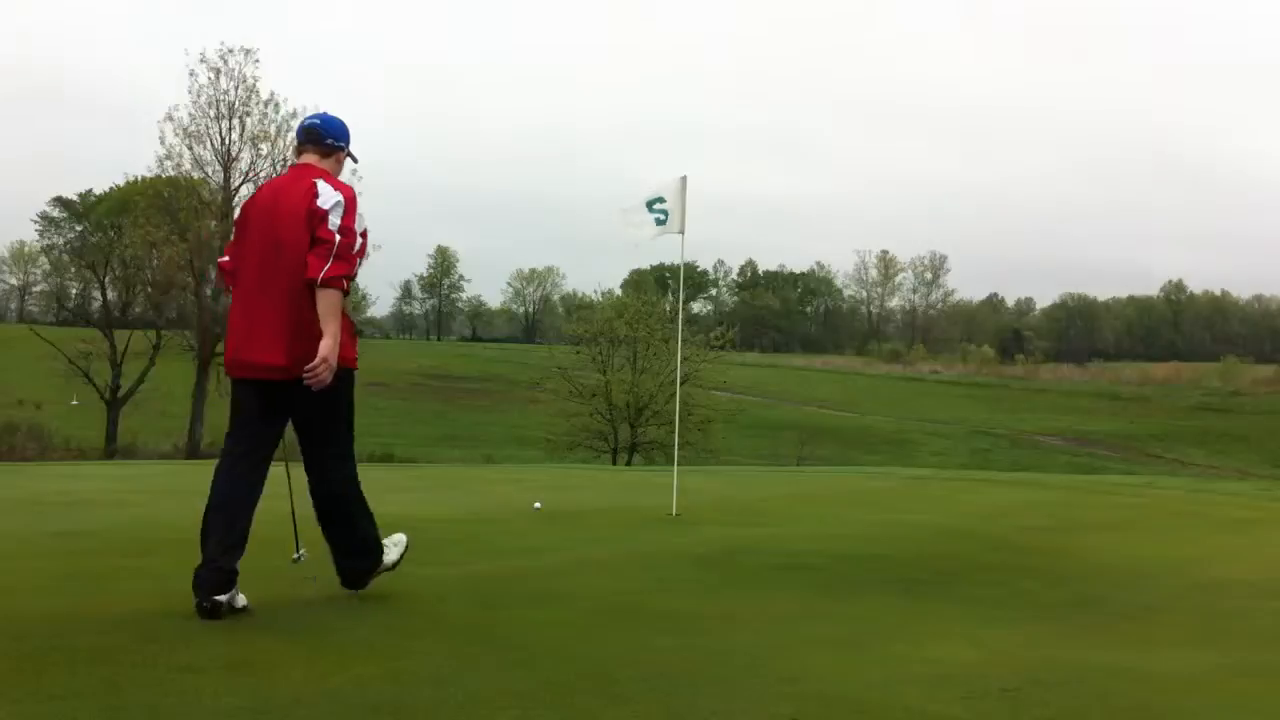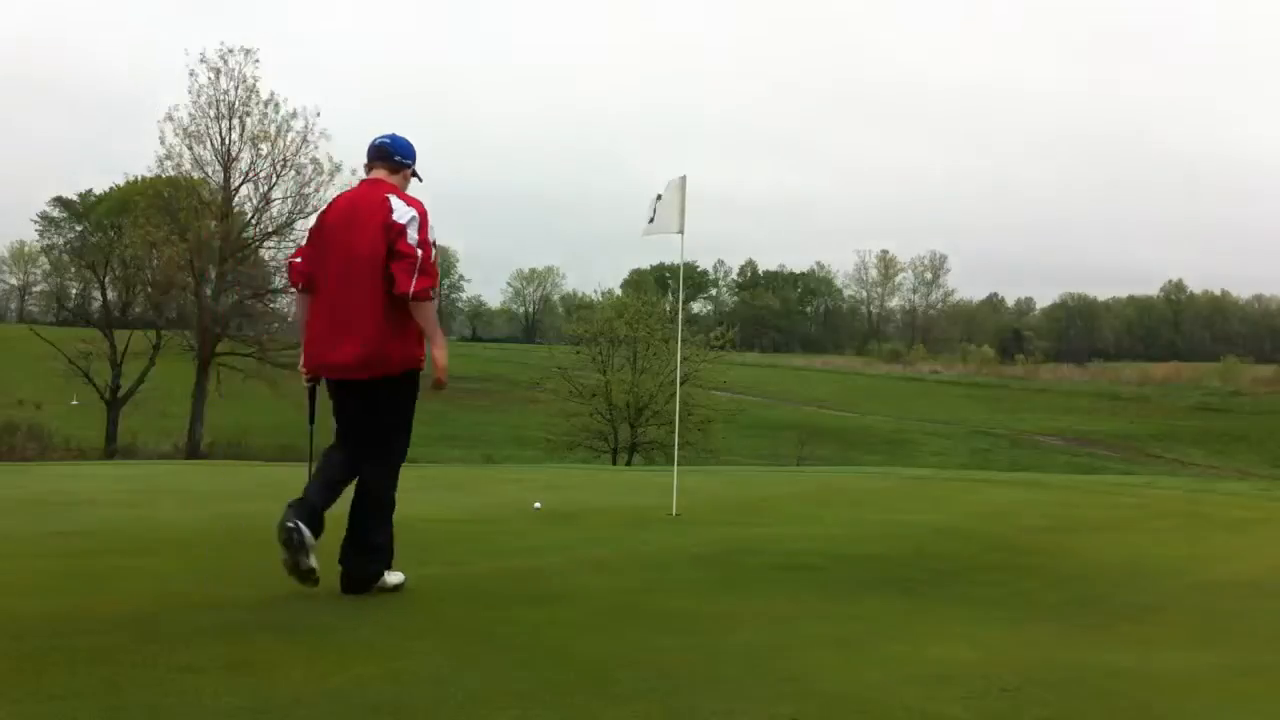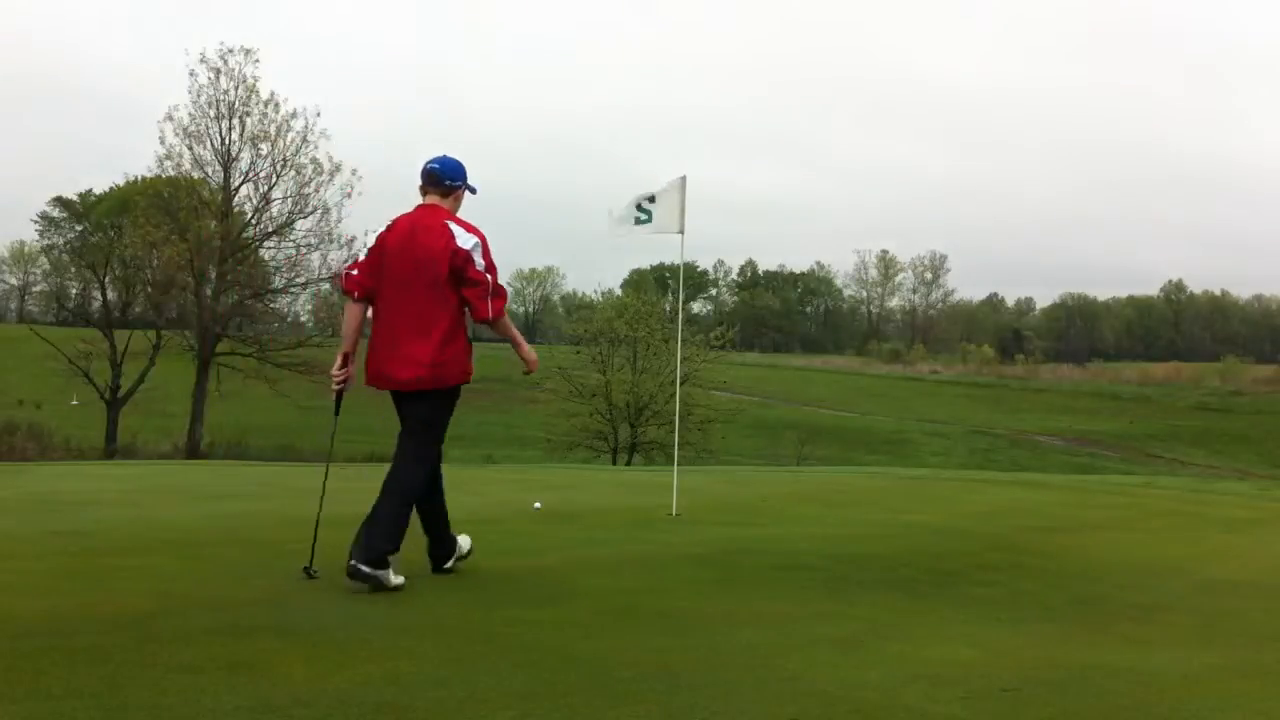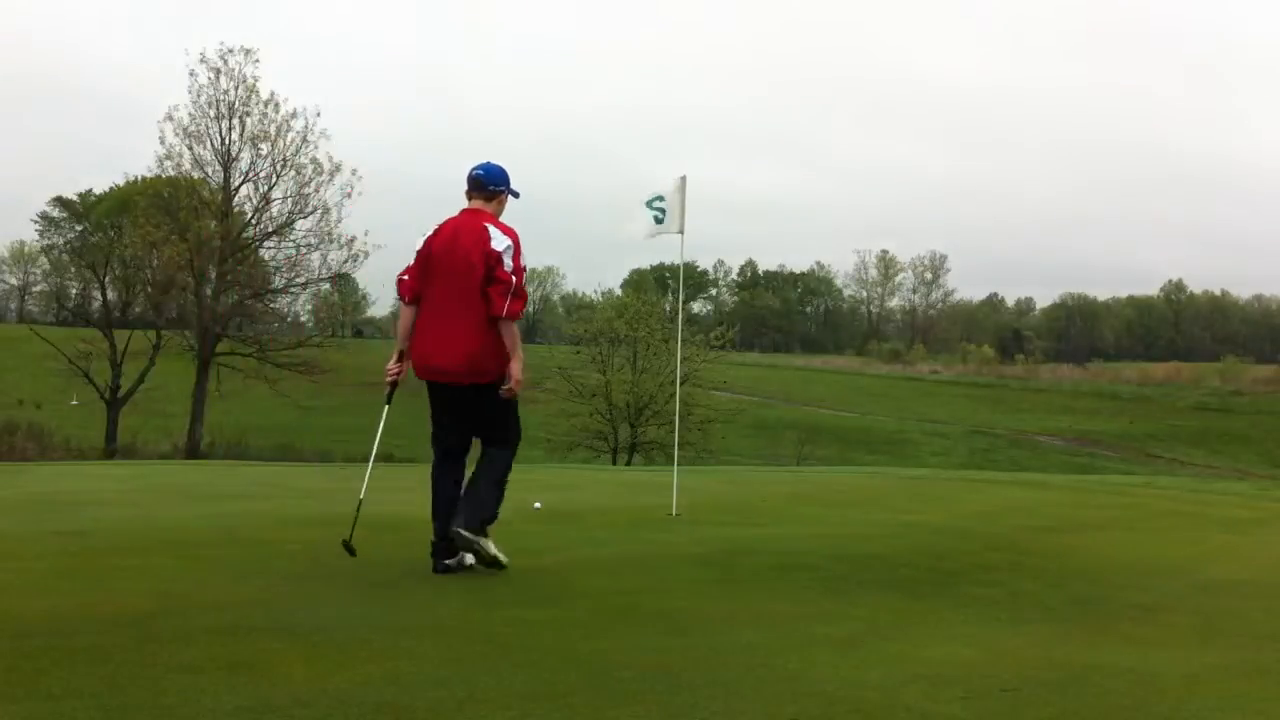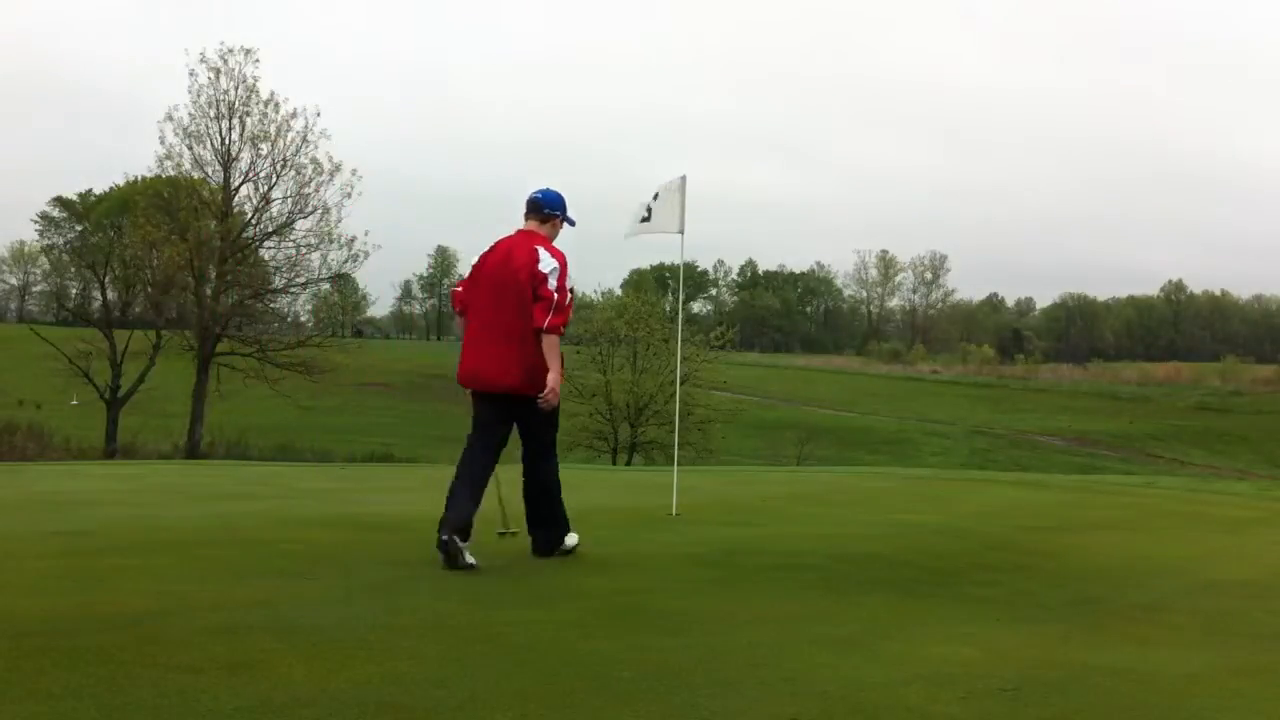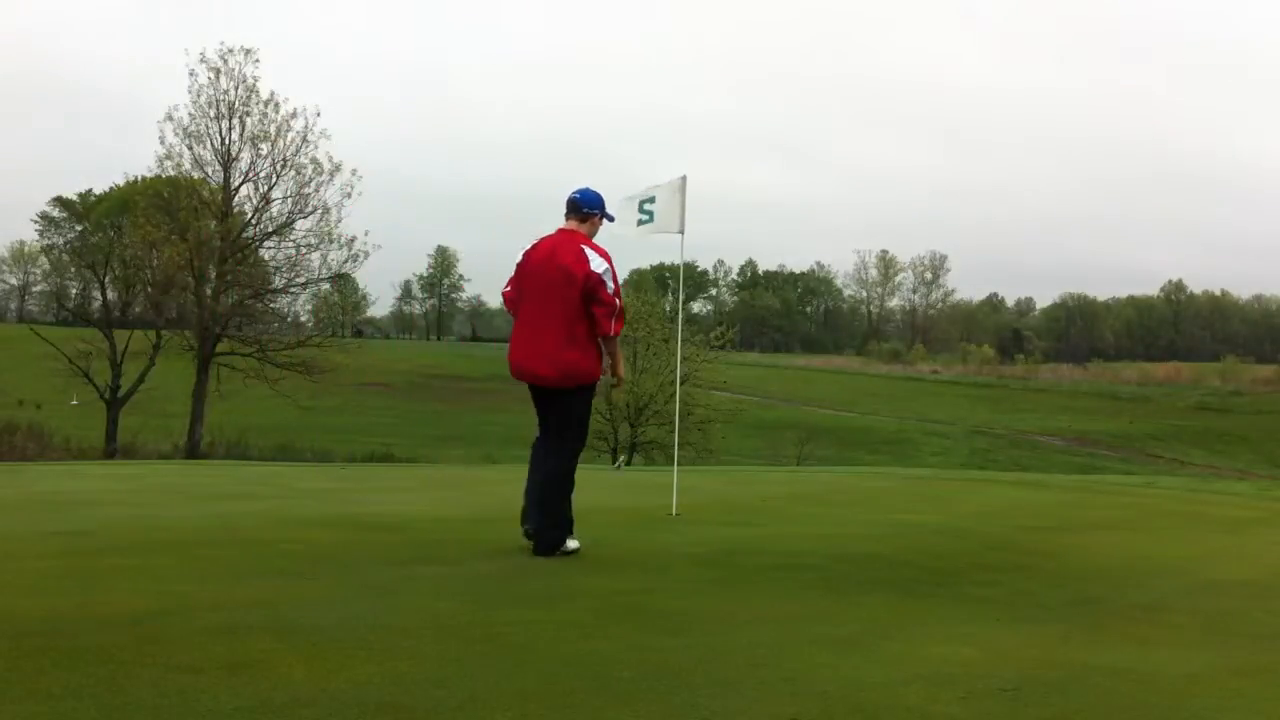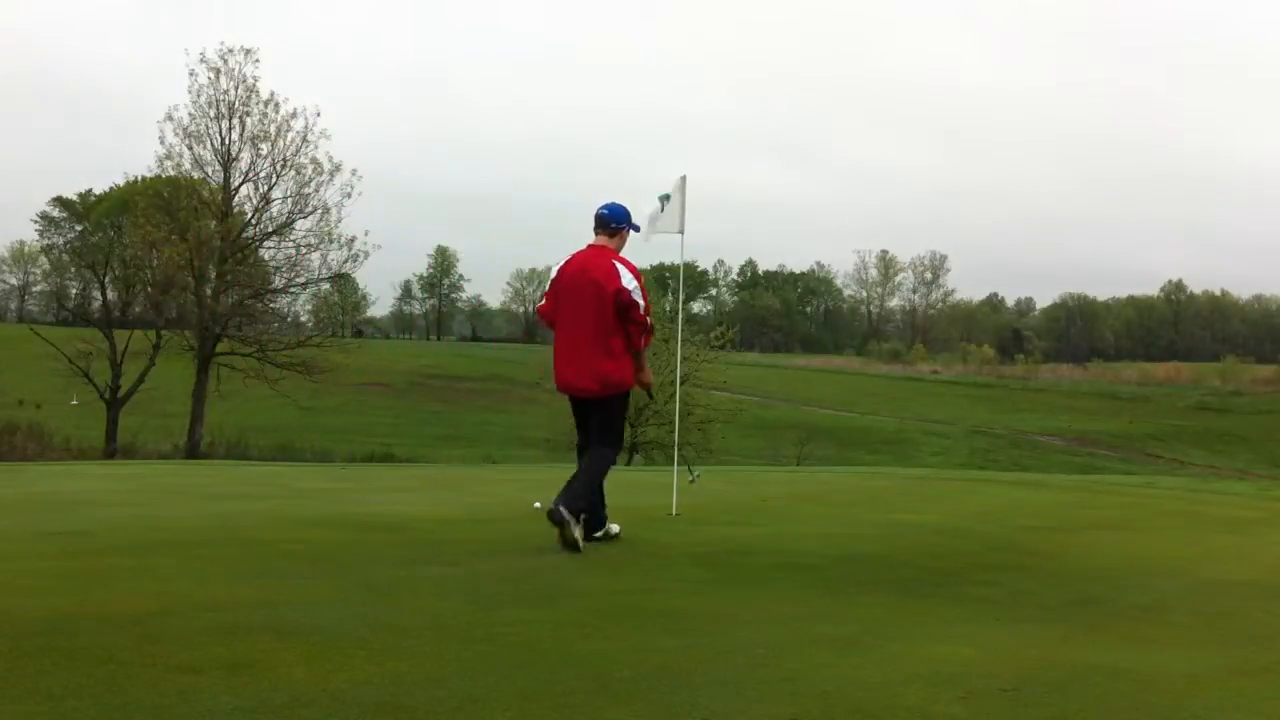
dt=0.3s
person 1, frame 1
left shoulder: (258, 197)
right shoulder: (334, 194)
left elbow: (234, 274)
right elbow: (330, 270)
right wrist: (331, 337)
left hip: (252, 351)
right hip: (312, 353)
left knee: (242, 459)
right knee: (331, 461)
left ankle: (215, 582)
right ankle: (360, 560)
person 1, frame 2
left shoulder: (331, 209)
right shoulder: (404, 210)
left elbow: (303, 282)
right elbow: (415, 284)
left wrist: (308, 349)
right wrist: (436, 345)
left hip: (333, 352)
right hip: (387, 354)
left knee: (349, 446)
right knee: (383, 456)
left ankle: (304, 516)
right ankle: (365, 568)
person 1, frame 3
left shoulder: (389, 232)
right shoulder: (464, 236)
left elbow: (357, 294)
right elbow: (488, 303)
left wrist: (346, 354)
right wrist: (521, 345)
left hip: (392, 364)
right hip: (438, 366)
left knee: (421, 449)
right knee: (416, 457)
left ankle: (444, 548)
right ankle: (370, 556)
person 1, frame 4
left shoulder: (436, 235)
right shoulder: (502, 237)
left elbow: (409, 296)
right elbow: (507, 305)
left wrist: (401, 353)
right wrist: (515, 360)
left hip: (436, 361)
right hip: (481, 366)
left knee: (448, 450)
right knee: (501, 442)
left ankle: (446, 550)
right ankle: (472, 523)
person 1, frame 5
left shoulder: (490, 253)
right shoulder: (549, 257)
left elbow: (463, 308)
right elbow: (550, 320)
left wrist: (476, 355)
right wrist: (554, 372)
left hip: (482, 371)
right hip: (529, 374)
left knee: (480, 450)
right knee: (540, 454)
left ankle: (453, 528)
right ankle: (549, 536)
person 1, frame 6
left shoulder: (532, 251)
right shoulder: (594, 258)
left elbow: (512, 302)
right elbow: (608, 317)
right wrist: (616, 360)
left hip: (532, 362)
right hip: (573, 365)
left knee: (549, 438)
right knee: (564, 446)
left ankle: (540, 518)
right ankle: (549, 536)
person 1, frame 7
left shoulder: (564, 266)
right shoulder: (623, 272)
left elbow: (547, 315)
right elbow: (638, 329)
right wrist: (642, 368)
left hip: (571, 372)
right hip: (609, 374)
left knee: (589, 443)
right knee: (604, 447)
left ankle: (594, 521)
right ankle: (568, 506)
